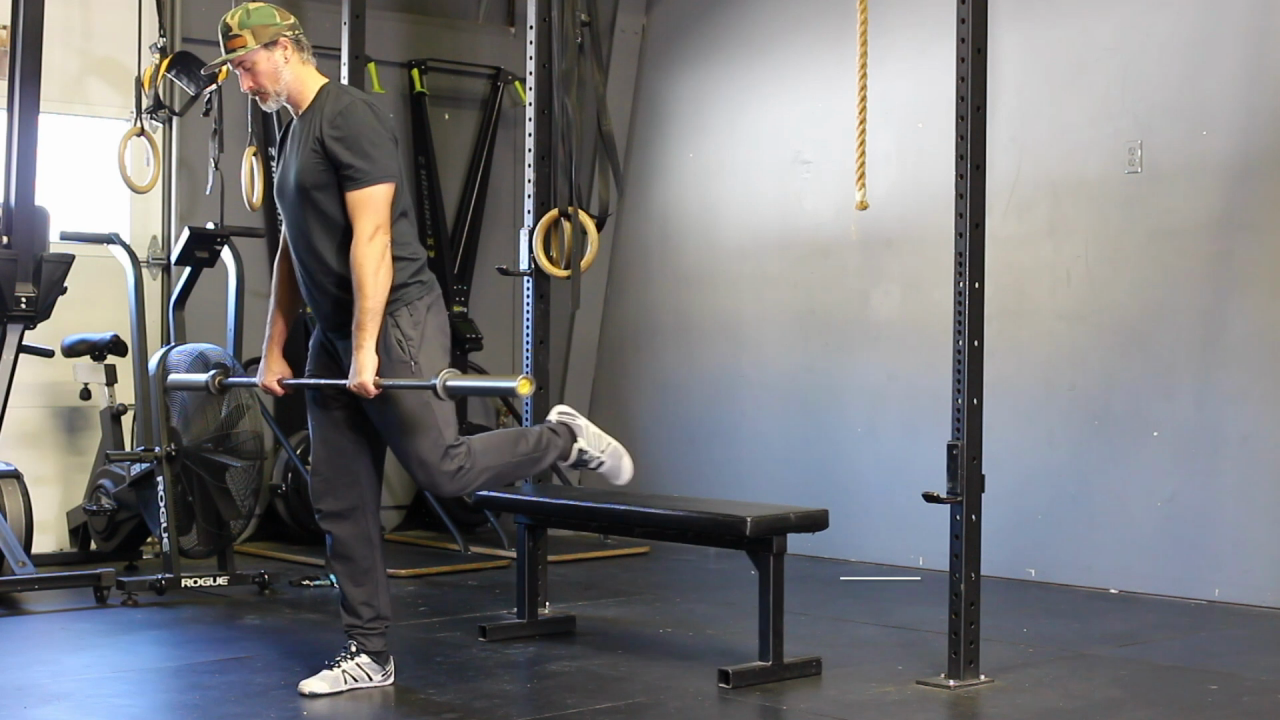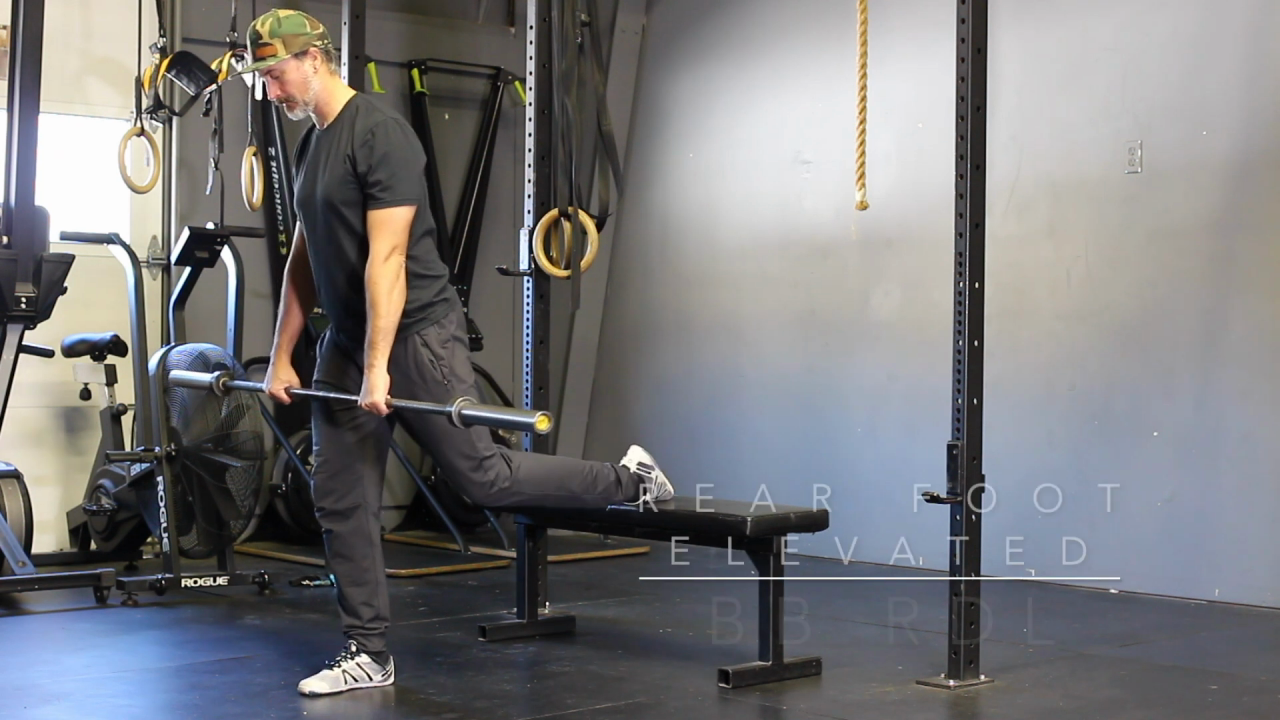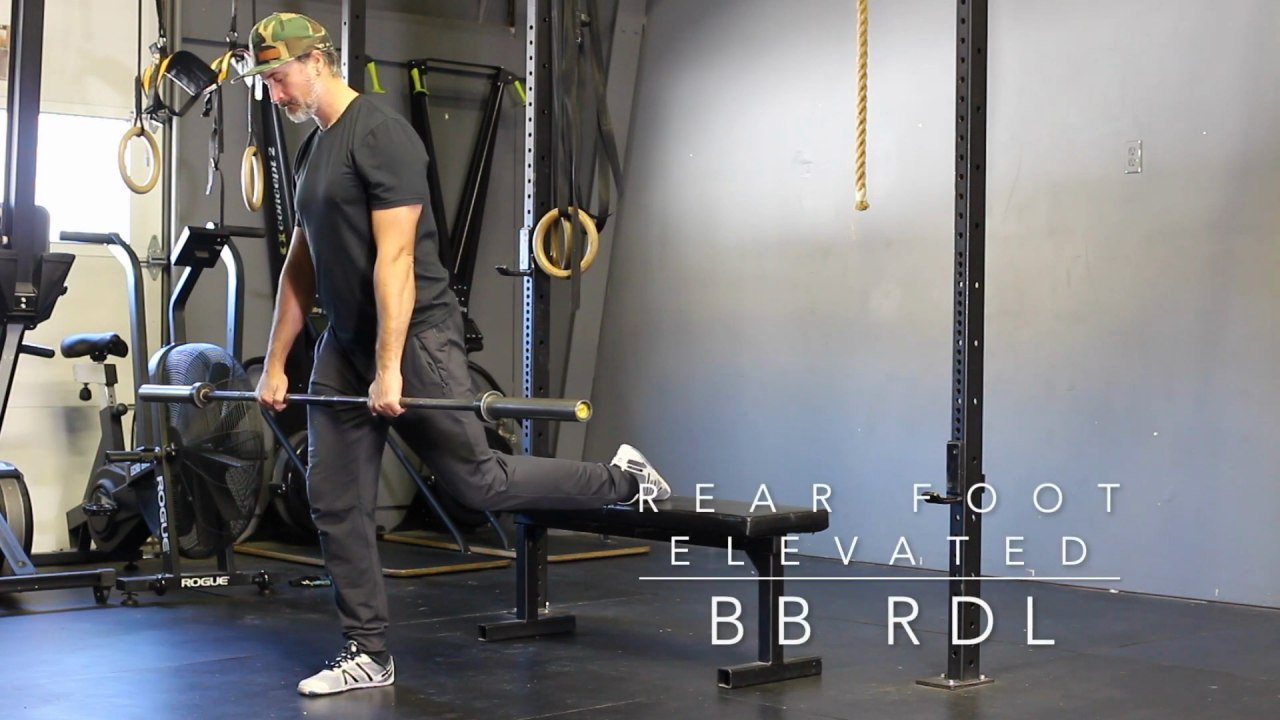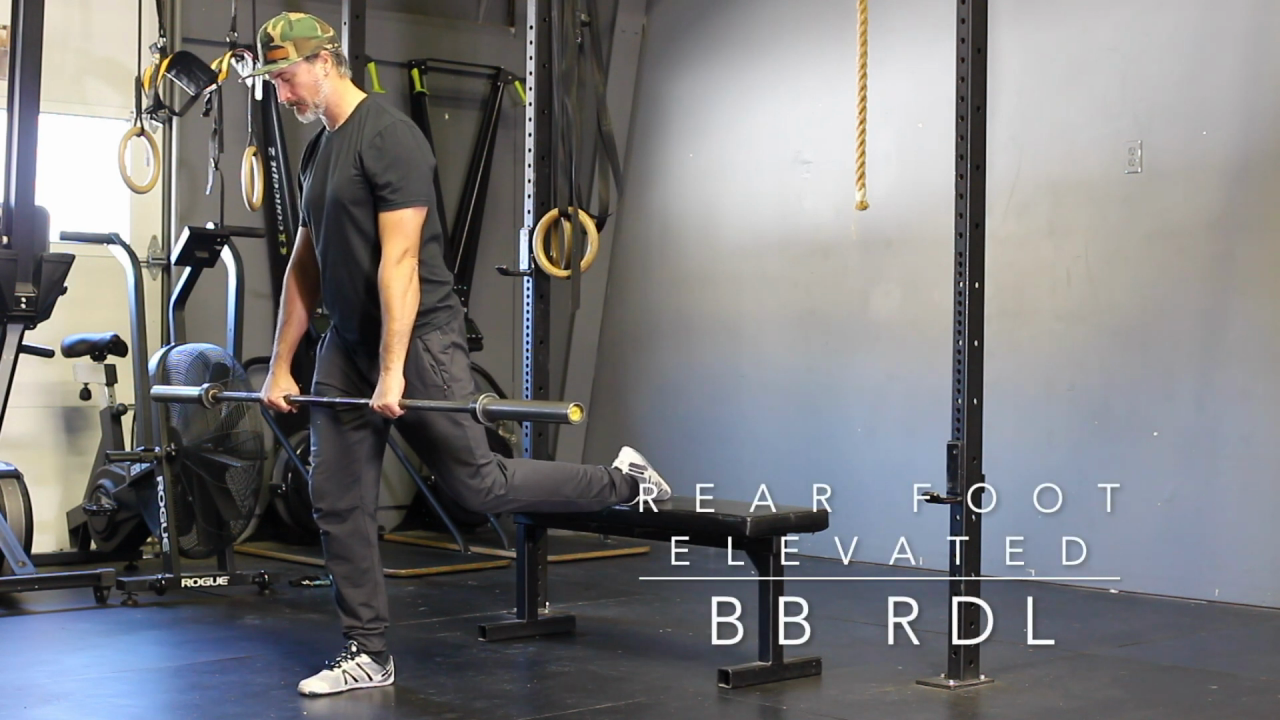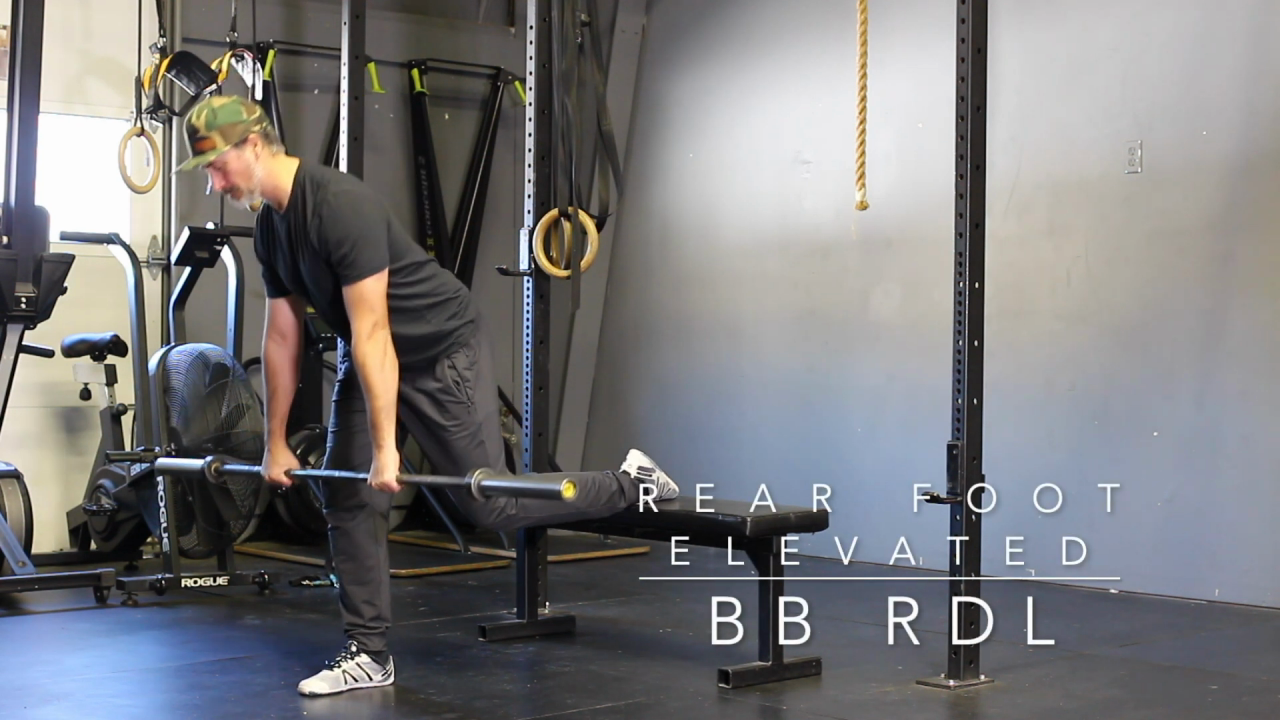
dt=1s
person 1, frame 1
left shoulder: (349, 116)
right shoulder: (292, 136)
left elbow: (371, 238)
right elbow: (293, 253)
left wrist: (365, 350)
right wrist: (273, 350)
left hip: (396, 321)
right hip: (332, 334)
left knee: (442, 469)
right knee: (339, 502)
left ankle: (564, 439)
right ankle: (368, 653)
person 1, frame 2
left shoulder: (379, 134)
right shoulder: (311, 146)
left elbow: (387, 258)
right elbow: (304, 262)
left wrist: (377, 369)
right wrist: (280, 359)
left hip: (416, 334)
right hip: (345, 341)
left knee: (484, 475)
right knee: (340, 501)
left ankle: (628, 480)
right ankle: (368, 653)
person 1, frame 3
left shoulder: (381, 134)
right shoulder: (313, 150)
left elbow: (395, 260)
right elbow: (301, 267)
left wrist: (390, 369)
right wrist: (274, 365)
left hip: (414, 337)
right hip: (343, 344)
left knee: (479, 480)
right knee: (335, 503)
left ankle: (621, 479)
right ankle: (366, 653)
person 1, frame 4
left shoulder: (390, 137)
right shoulder: (318, 150)
left elbow: (400, 262)
right elbow: (305, 266)
left wrist: (392, 371)
right wrist: (280, 365)
left hip: (416, 341)
right hip: (346, 345)
left knee: (480, 484)
right knee: (337, 504)
left ankle: (623, 481)
right ankle: (367, 654)
person 1, frame 5
left shoulder: (341, 204)
right shoulder: (270, 227)
left elbow: (371, 332)
right elbow: (282, 338)
left wrist: (385, 449)
right wrist: (276, 444)
left hip: (442, 353)
right hip: (371, 357)
left knee: (488, 503)
right knee: (346, 500)
left ankle: (630, 483)
right ankle: (368, 653)
